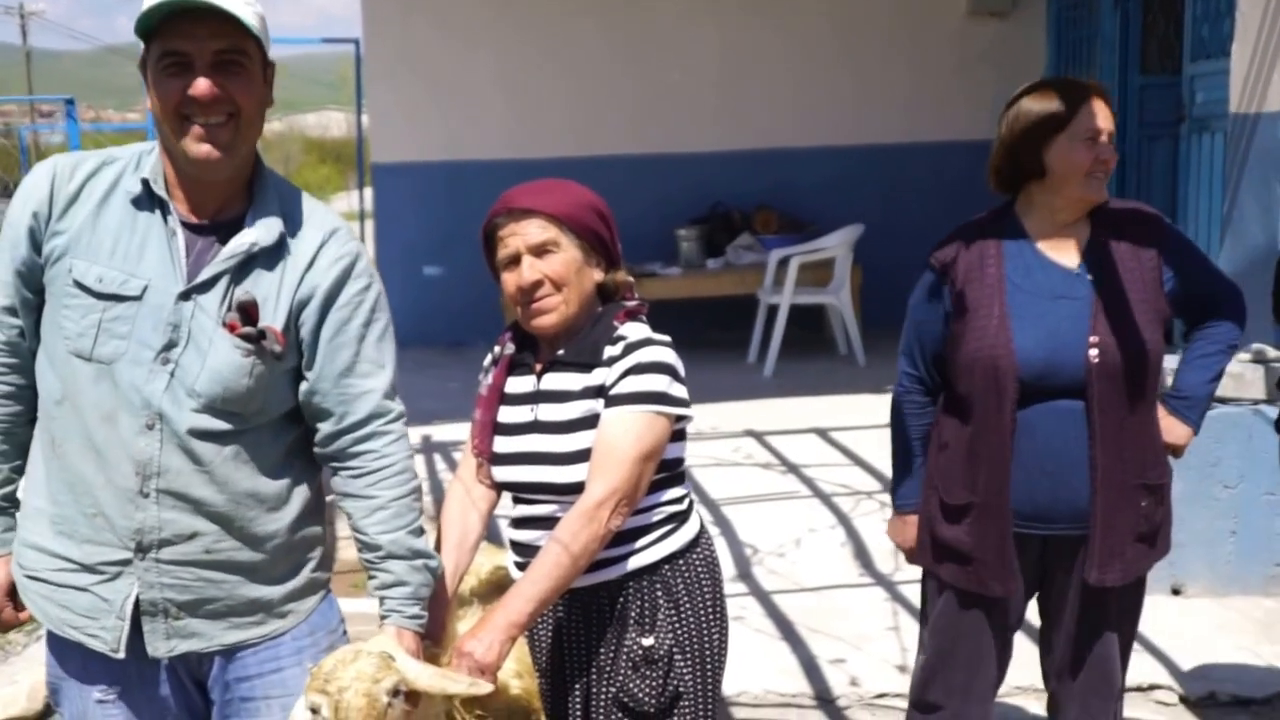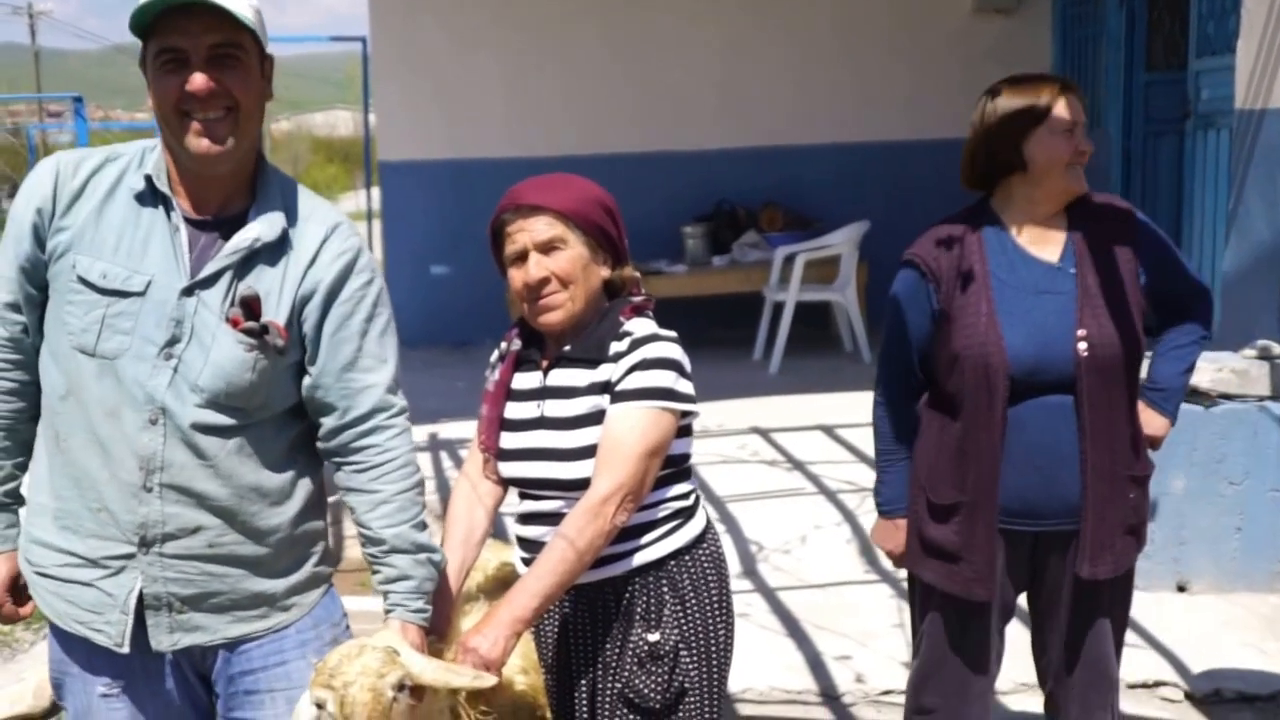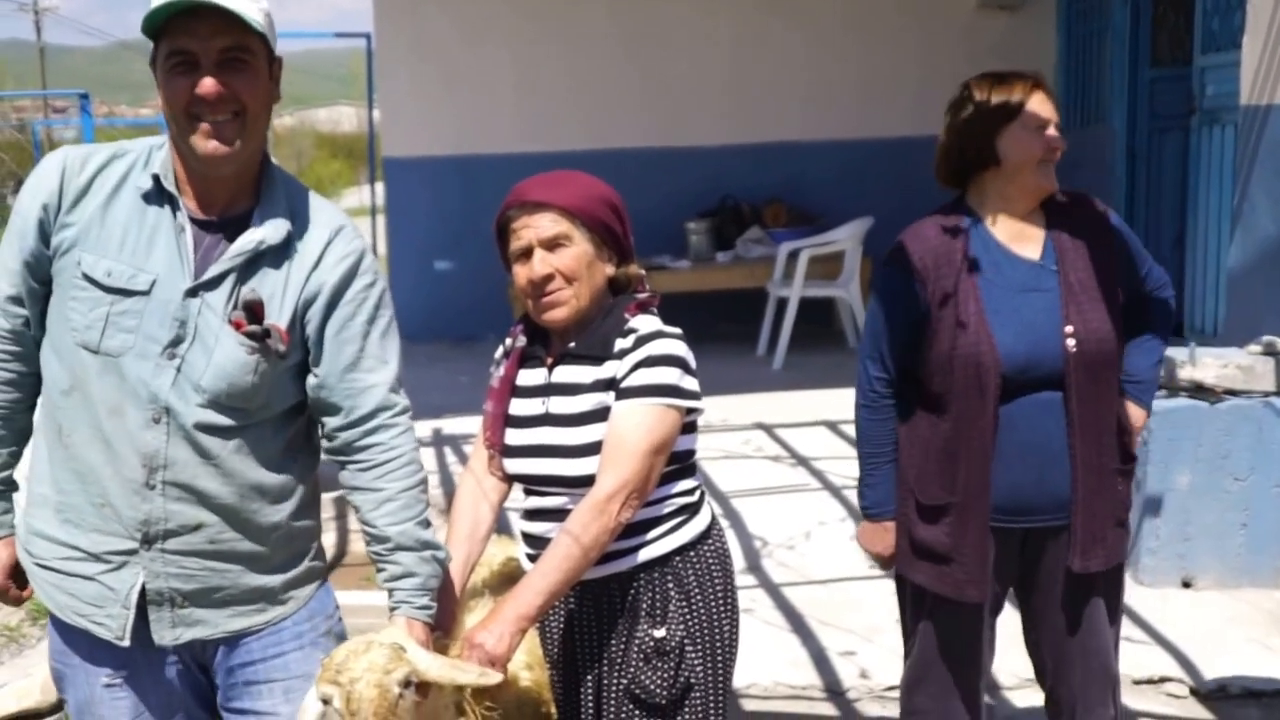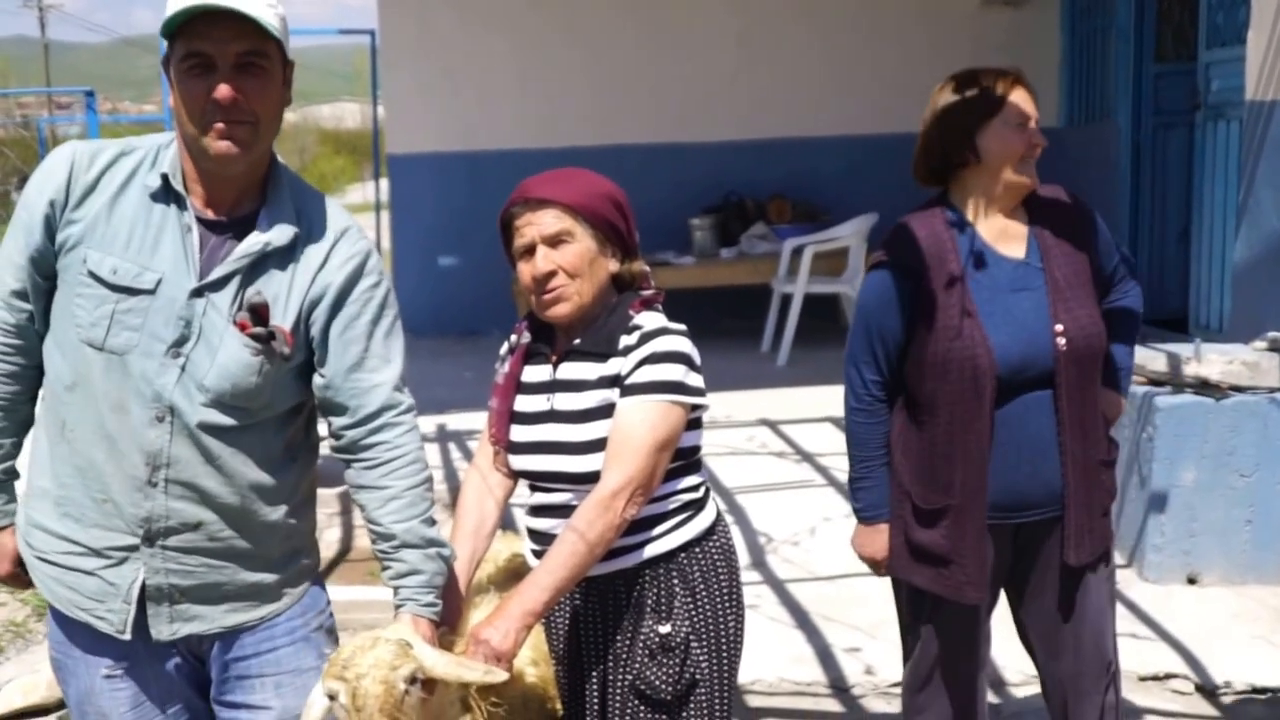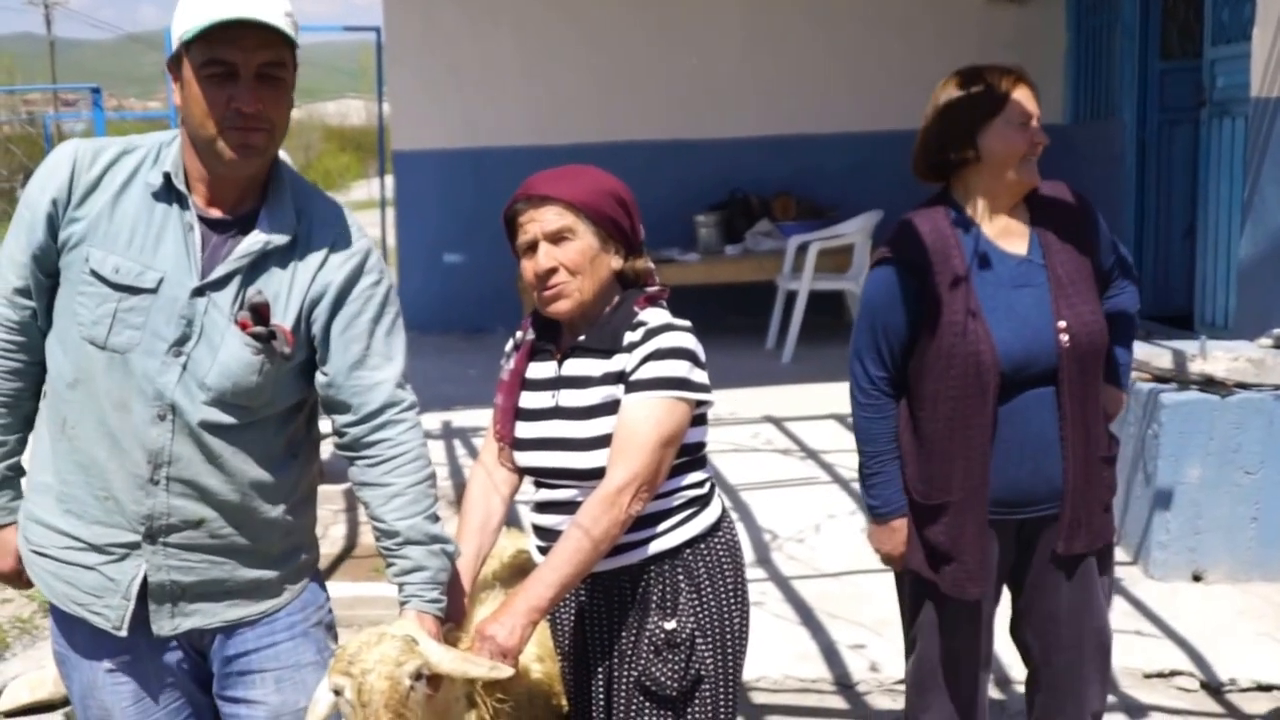
dt=0.2s
person 1, frame 1
left shoulder: (320, 252)
right shoulder: (58, 197)
left elbow: (366, 443)
left wrist: (404, 612)
left hip: (271, 618)
right hip: (92, 615)
person 1, frame 2
left shoulder: (322, 247)
right shoulder: (62, 194)
left elbow: (369, 436)
left wrist: (409, 605)
left hip: (274, 613)
right hip: (96, 609)
person 1, frame 3
left shoulder: (325, 248)
right shoulder: (67, 189)
left elbow: (372, 434)
left wrist: (414, 602)
left hip: (271, 609)
right hip: (97, 605)
person 1, frame 4
left shoulder: (332, 249)
right shoulder: (76, 184)
left elbow: (378, 432)
left wrist: (420, 599)
left hip: (266, 604)
right hip: (94, 592)
person 1, frame 5
left shoulder: (332, 249)
right shoulder: (78, 181)
left elbow: (380, 428)
left wrist: (423, 596)
left hip: (265, 599)
right hip: (96, 588)
person 2, frame 1
left shoulder: (1143, 240)
right shoulder: (963, 260)
left elbow: (1223, 309)
right elbow: (918, 389)
left wrist: (1185, 406)
right wrist: (908, 502)
left hip: (1105, 526)
right hip: (980, 524)
person 2, frame 2
left shoulder: (1118, 233)
right shoulder: (942, 258)
left elbow: (1191, 305)
right elbow: (897, 391)
left wrist: (1160, 399)
right wrist: (895, 506)
left hip: (1090, 524)
right hip: (966, 523)
person 2, frame 3
left shoulder: (1092, 228)
right shoulder: (925, 255)
left elbow: (1154, 297)
right elbow: (879, 390)
left wrist: (1135, 393)
right wrist: (879, 509)
left hip: (1078, 516)
right hip: (956, 520)
person 2, frame 4
left shoulder: (1070, 222)
right shoulder: (914, 255)
left elbow: (1121, 289)
right elbow: (868, 389)
left wrist: (1112, 381)
right wrist: (873, 512)
left hip: (1066, 509)
right hip: (952, 516)
person 2, frame 5
left shoulder: (1071, 217)
right shoulder: (920, 249)
left elbow: (1119, 286)
right elbow: (873, 384)
left wrist: (1114, 377)
right wrist: (887, 506)
left hip: (1070, 501)
right hip: (956, 510)
left knee: (1077, 661)
person 3, frame 1
left shoulder: (640, 357)
right shoulder: (504, 360)
left elbow: (605, 506)
right elbow: (472, 485)
left wrist: (501, 625)
right wrist: (435, 605)
left hip: (647, 601)
right hip: (548, 604)
person 3, frame 2
left shoulder: (647, 352)
right shoulder: (511, 356)
left elbow: (611, 501)
right elbow: (478, 480)
left wrist: (506, 621)
right wrist: (441, 599)
left hip: (654, 596)
right hip: (555, 599)
person 3, frame 3
left shoulder: (651, 349)
right shoulder: (516, 352)
left elbow: (615, 499)
right elbow: (482, 476)
left wrist: (511, 617)
right wrist: (446, 594)
left hip: (658, 592)
right hip: (561, 596)
person 3, frame 4
left shoulder: (657, 345)
right shoulder: (521, 348)
left elbow: (620, 496)
right elbow: (488, 471)
left wrist: (516, 614)
right wrist: (451, 590)
left hip: (664, 588)
right hip: (566, 591)
person 3, frame 5
left shoulder: (660, 341)
right shoulder: (526, 345)
left elbow: (625, 491)
right elbow: (493, 467)
left wrist: (521, 610)
right wrist: (457, 586)
left hip: (669, 585)
right hip: (572, 587)
